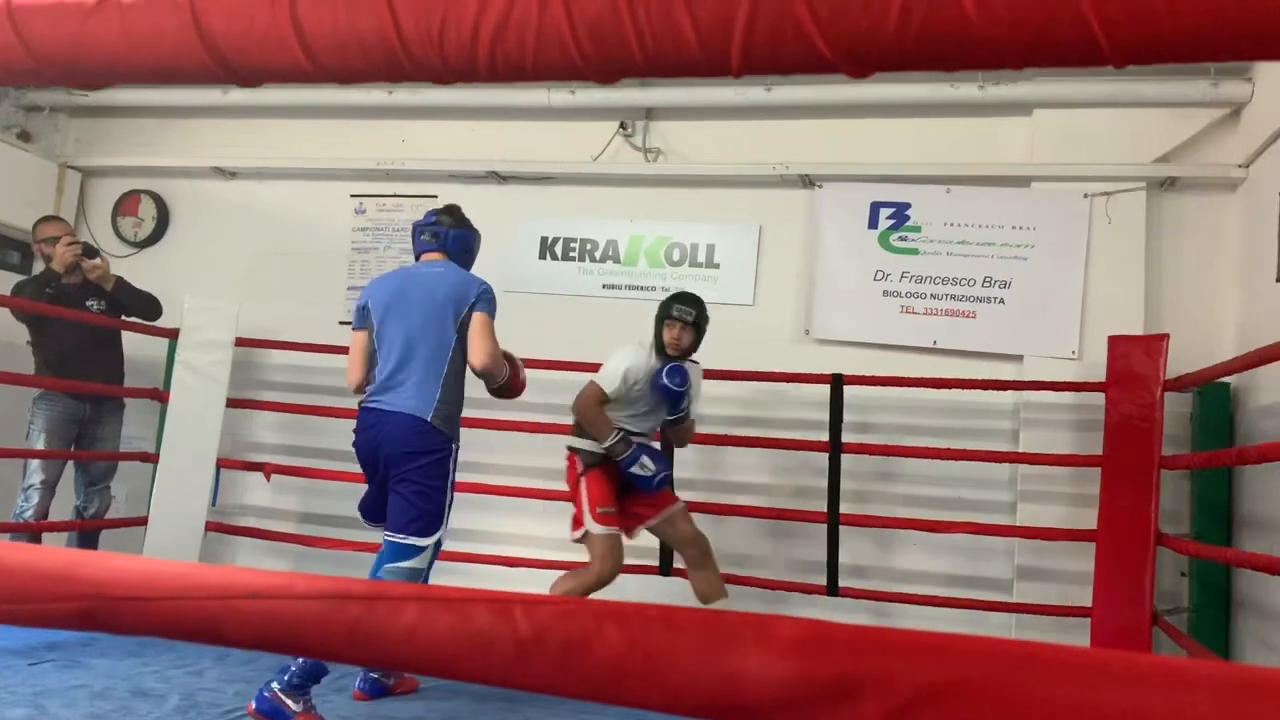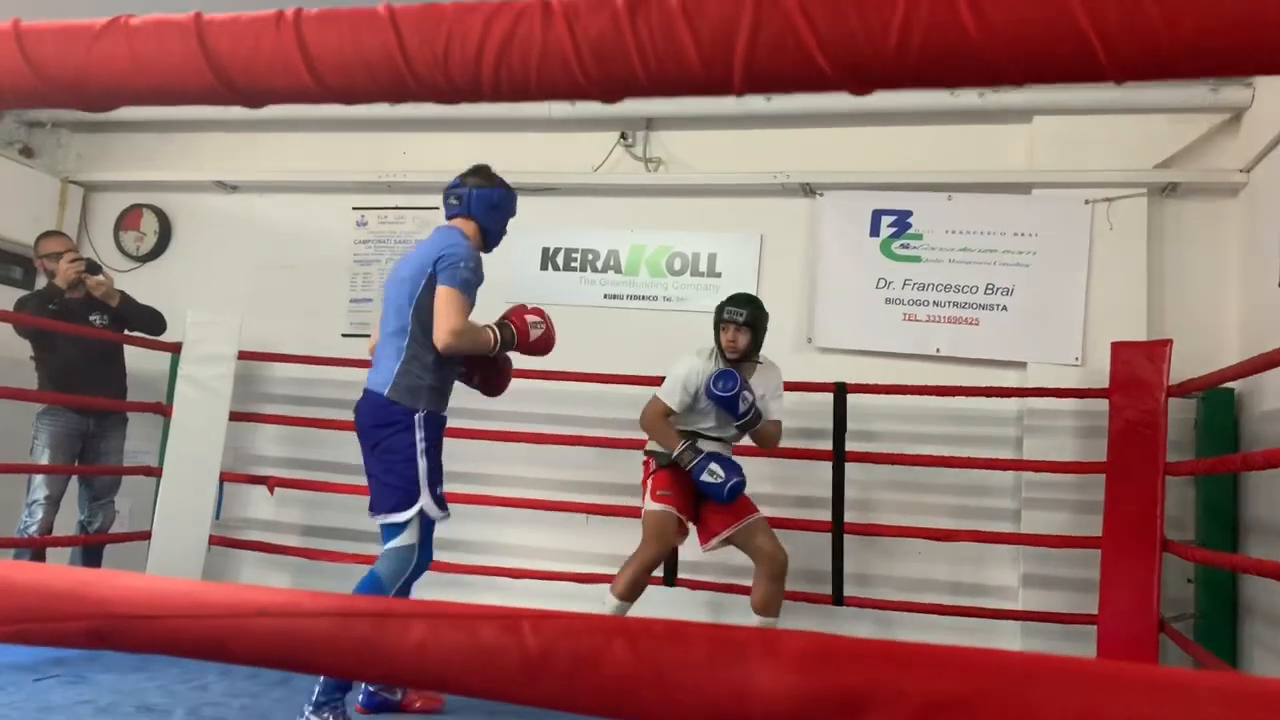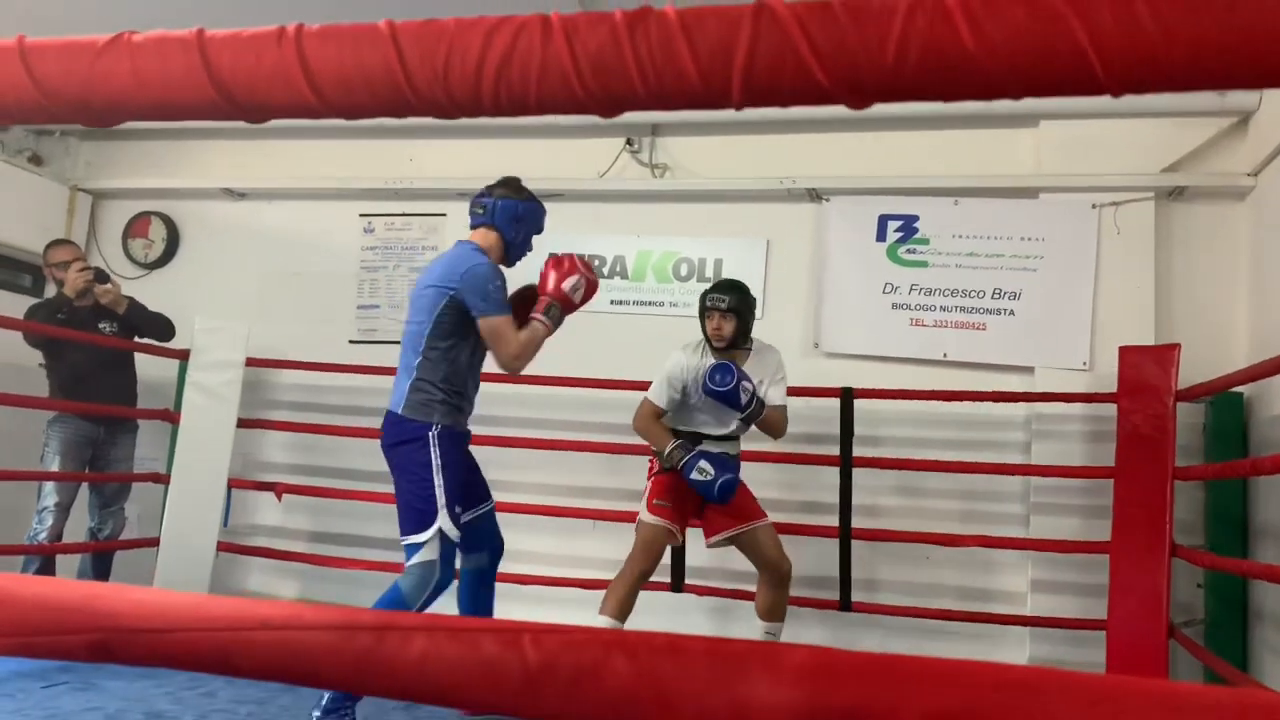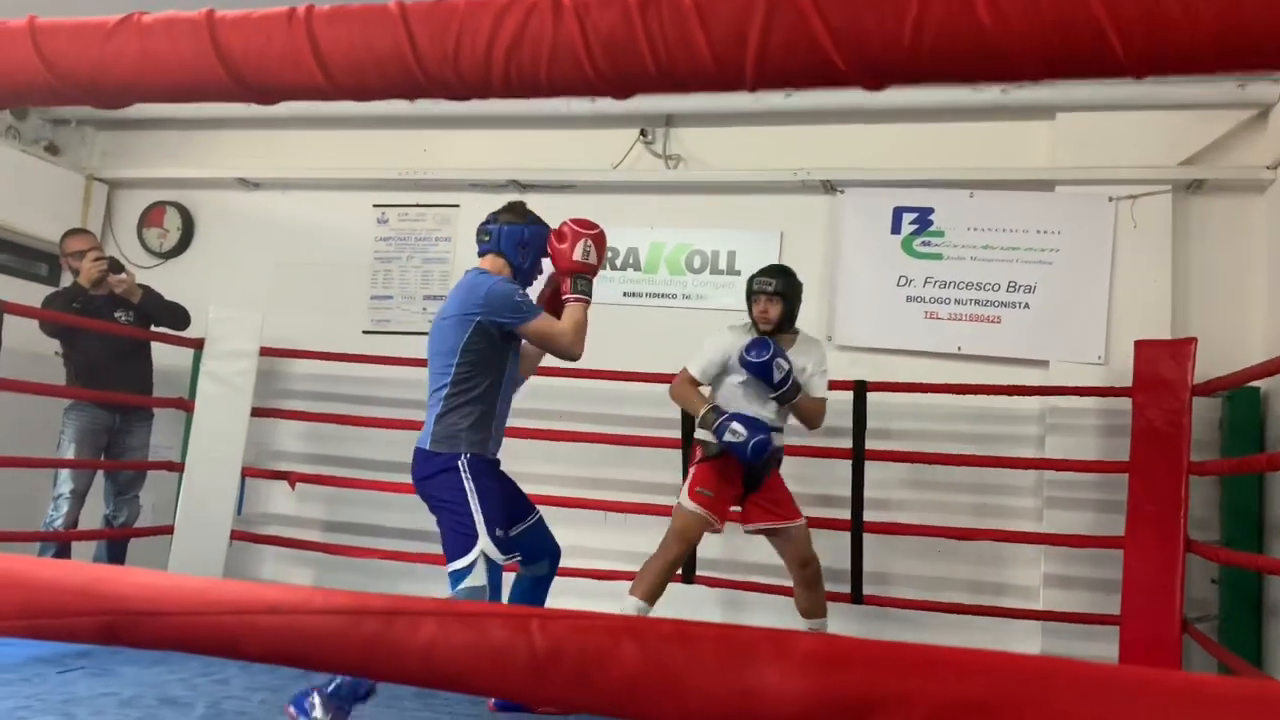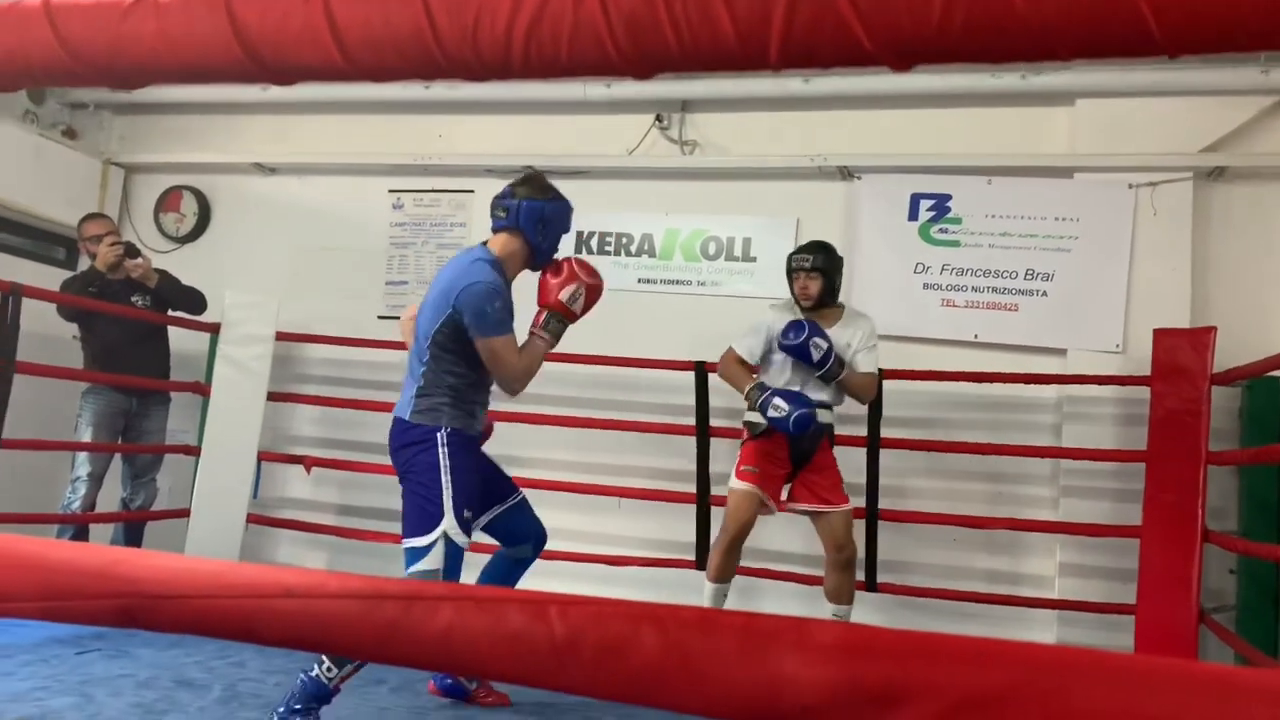
dt=0.3s
person 1, frame 1
left shoulder: (377, 288)
right shoulder: (474, 289)
left elbow: (357, 378)
right elbow: (483, 362)
right wrist: (507, 373)
left hip: (373, 427)
right hip: (425, 434)
left knee: (401, 544)
right knee: (404, 571)
left ankle: (376, 669)
person 1, frame 2
left shoulder: (420, 254)
right shoulder: (459, 253)
right elbow: (448, 337)
left wrist: (465, 368)
right wrist: (505, 335)
left hip: (382, 407)
right hip: (406, 412)
left knee: (405, 545)
right knee: (405, 556)
person 1, frame 3
left shoulder: (458, 264)
right shoulder: (476, 269)
right elbow: (511, 359)
left wrist: (519, 312)
right wrist: (553, 309)
left hip: (435, 429)
right hip: (423, 430)
left knee: (484, 546)
right knee: (429, 571)
person 1, frame 4
left shoulder: (483, 293)
right shoulder: (491, 291)
left elbow: (518, 370)
right elbow: (570, 347)
left wrist: (553, 300)
right wrist: (579, 281)
left hip: (472, 461)
right hip: (453, 461)
left knee: (542, 555)
right knee: (475, 599)
person 1, frame 5
left shoulder: (475, 265)
right shoulder: (483, 283)
left elbow: (410, 327)
right elbow: (512, 377)
right wrist: (554, 317)
left hip: (452, 437)
right hip: (434, 440)
left knee: (525, 539)
right knee: (430, 582)
left ankle: (457, 668)
person 2, frame 1
left shoulder: (689, 374)
right shoulder: (635, 357)
left elbow: (681, 438)
right elbow: (584, 403)
left wrist: (678, 411)
right wrist: (624, 450)
left hip: (636, 465)
right hip: (597, 459)
left knee: (695, 544)
right knee: (605, 566)
person 2, frame 2
left shoulder: (768, 374)
right shoulder: (696, 365)
left elbow: (771, 441)
right elbow: (650, 417)
left wrist: (746, 413)
right wrist: (693, 458)
left hip: (713, 474)
right hip: (670, 465)
left knee: (773, 558)
right knee: (655, 548)
person 2, frame 3
left shoulder: (768, 359)
right shoulder: (687, 360)
left elbow: (777, 427)
right elbow: (644, 419)
left wrist: (748, 402)
right wrist: (685, 459)
left hip: (720, 472)
right hip: (676, 469)
left knee: (777, 566)
right knee: (642, 560)
person 2, frame 4
left shoulder: (811, 351)
right shoulder: (731, 340)
left elbow: (815, 418)
right elbow: (681, 385)
left wrist: (785, 385)
right wrist: (719, 421)
left hip: (763, 463)
right hip: (717, 455)
left knee: (807, 564)
right knee: (677, 545)
person 2, frame 5
left shoulder: (859, 327)
right shoulder: (777, 317)
left elbow: (867, 393)
right elbow: (728, 363)
left wrist: (828, 362)
right wrist: (762, 395)
left hip: (815, 440)
right hip: (768, 432)
left knee: (842, 548)
right knee: (734, 529)
person 3, frame 1
left shoulder: (107, 284)
right shoulder: (31, 288)
left elbow: (152, 310)
right elbow: (22, 312)
left wrist: (111, 283)
right wrist: (56, 269)
left hip: (106, 405)
right hip: (55, 400)
left knee: (95, 500)
right knee: (36, 493)
person 3, frame 2
left shoulder: (110, 299)
right shoulder: (34, 303)
left elbow: (156, 325)
right elbow: (24, 328)
left wrist: (115, 300)
right wrist: (59, 285)
left hip: (109, 419)
right hip: (59, 416)
left knee: (99, 514)
right knee: (41, 507)
person 3, frame 3
left shoulder: (120, 305)
right shoulder: (45, 311)
left elbow: (166, 330)
right elbow: (33, 337)
left wrist: (123, 306)
right wrist: (67, 294)
left hip: (119, 426)
right hip: (69, 422)
left knee: (109, 521)
right knee: (51, 514)
person 3, frame 4
left shoulder: (137, 294)
right shoulder: (62, 301)
left elbow: (181, 320)
right elbow: (49, 327)
left wrist: (137, 296)
right wrist: (82, 285)
left hip: (135, 415)
right hip: (86, 411)
left knee: (124, 508)
right knee: (67, 501)
person 3, frame 5
left shoulder: (154, 278)
right shoulder: (80, 285)
left elbow: (198, 304)
right elbow: (67, 311)
left wrist: (154, 280)
right wrist: (99, 269)
left hip: (152, 398)
right hip: (104, 394)
left knee: (141, 492)
right knee: (84, 483)
